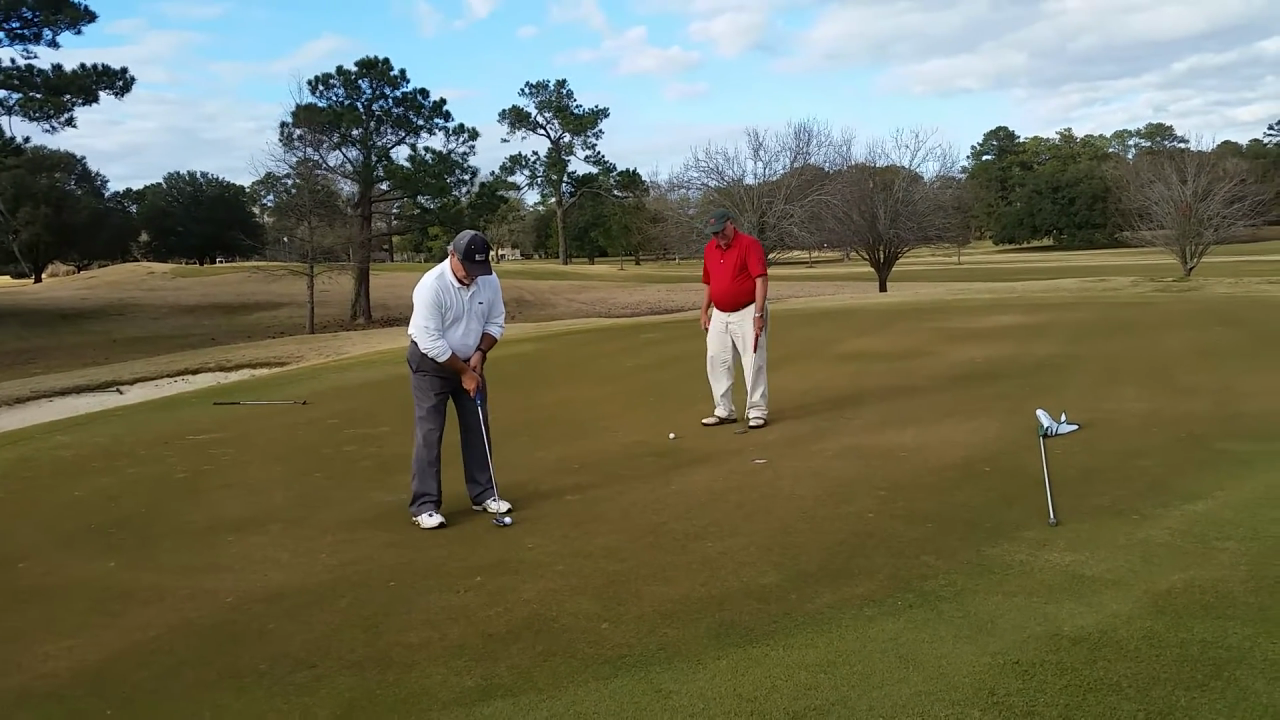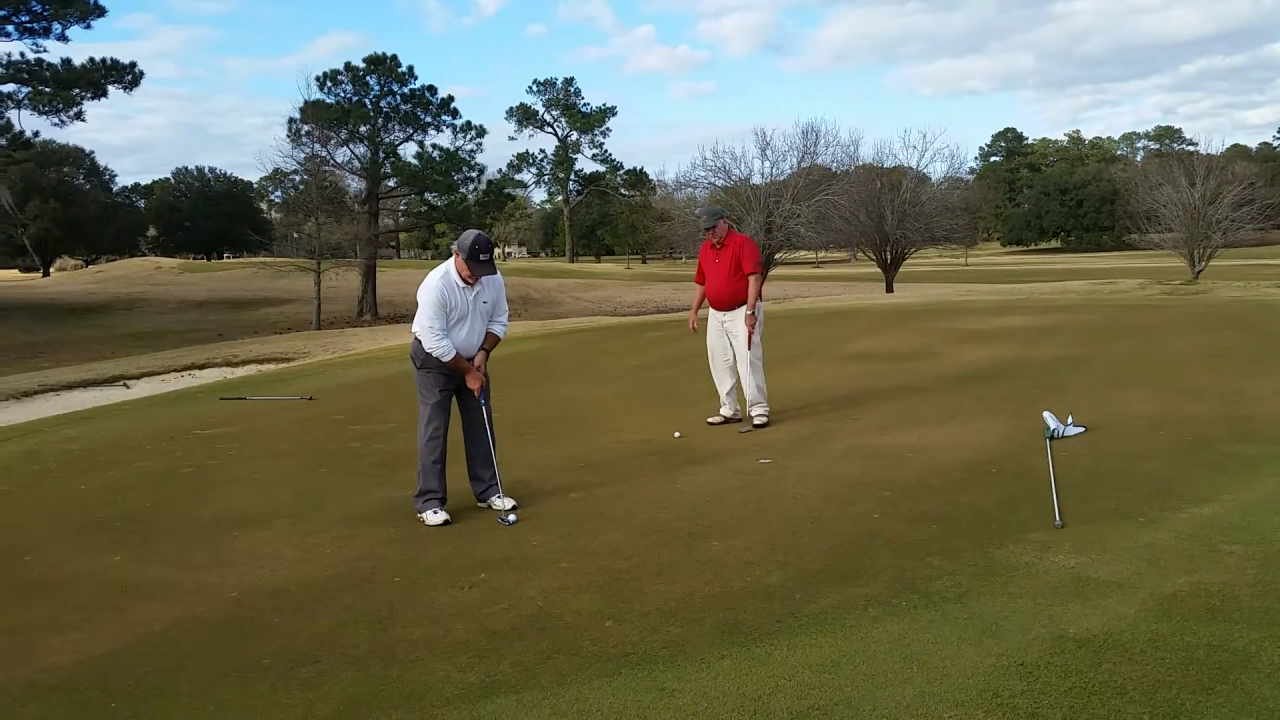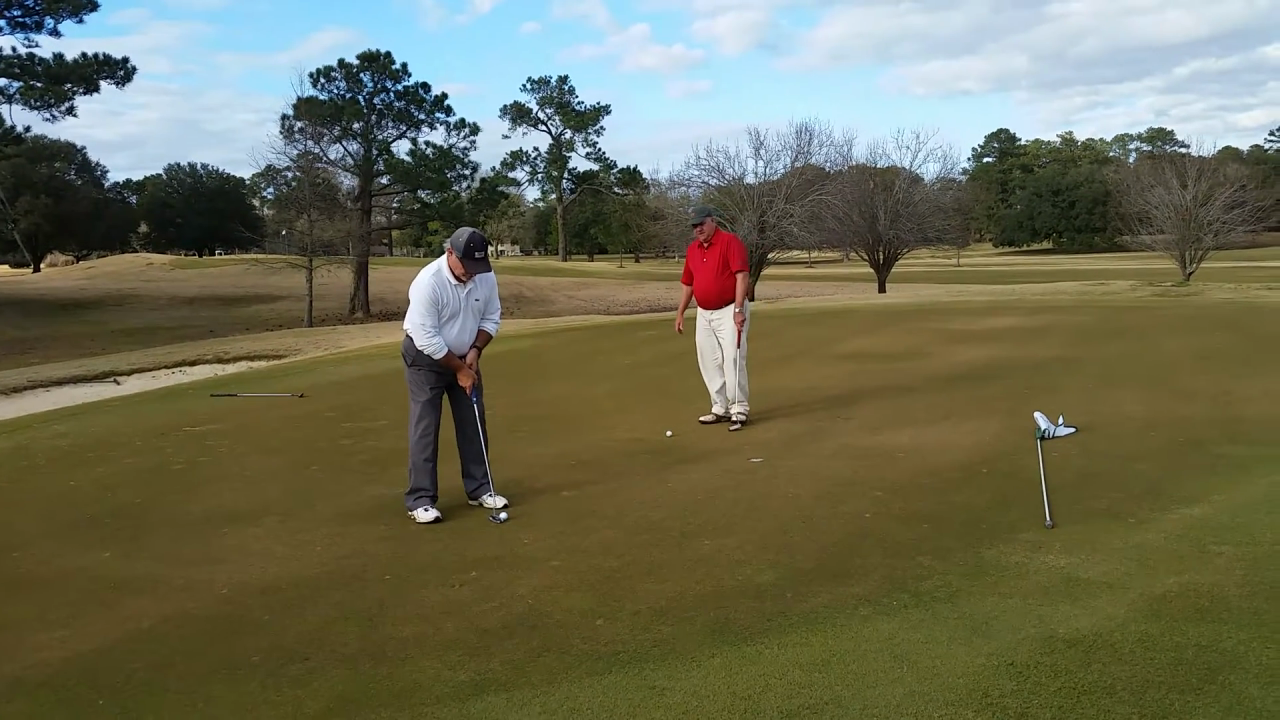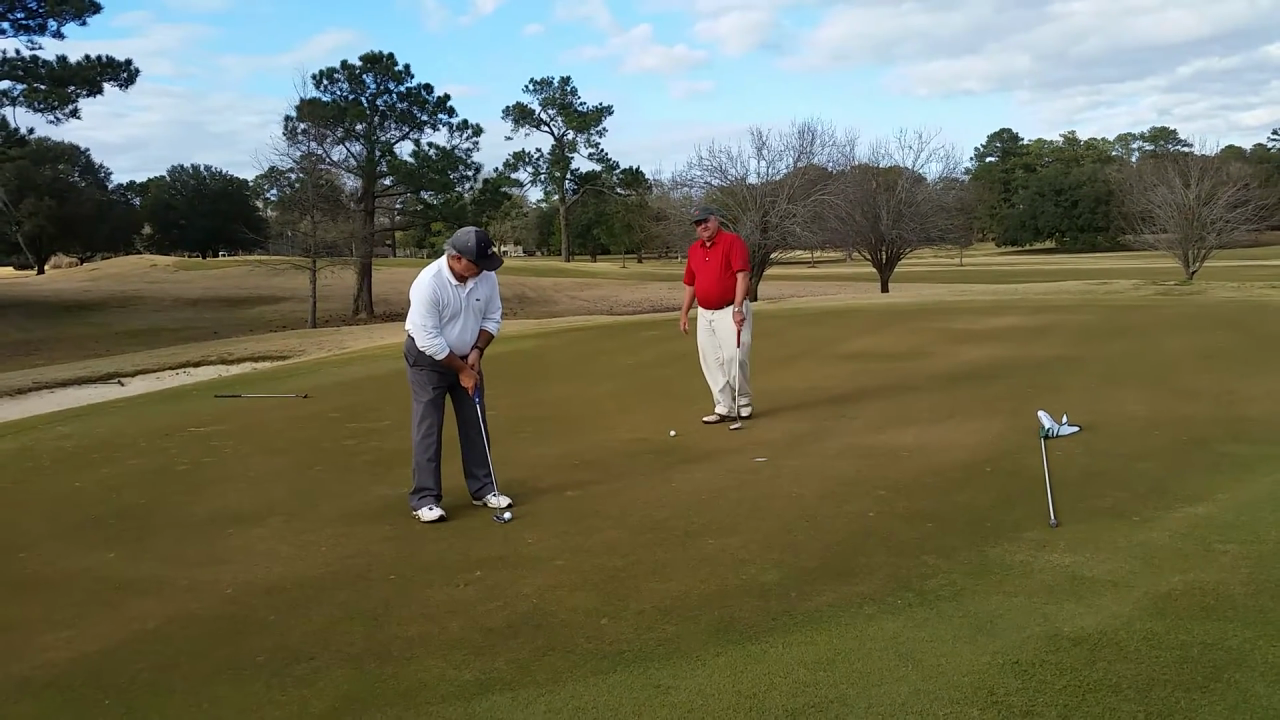
dt=0.3s
person 1, frame 1
left shoulder: (490, 280)
right shoulder: (431, 286)
left elbow: (495, 322)
right elbow: (431, 343)
left wrist: (480, 353)
right wrist: (464, 372)
left hip: (470, 361)
right hip: (431, 363)
left knee: (477, 428)
right knee: (429, 432)
left ankle: (482, 494)
right ankle: (425, 505)
person 1, frame 2
left shoulder: (494, 279)
right shoulder: (436, 285)
left elbow: (498, 320)
right elbow: (436, 342)
left wrist: (483, 352)
right wrist: (467, 372)
left hip: (473, 359)
right hip: (435, 360)
left knee: (481, 425)
right knee: (434, 428)
left ankle: (487, 490)
right ankle: (429, 502)
person 1, frame 3
left shoulder: (486, 277)
right shoulder: (428, 282)
left elbow: (491, 318)
right elbow: (427, 340)
left wrist: (475, 351)
right wrist: (459, 370)
left hip: (465, 356)
right hip: (426, 357)
left knee: (473, 423)
right knee: (425, 425)
left ankle: (479, 488)
right ankle: (420, 499)
person 1, frame 4
left shoulder: (486, 276)
right shoulder: (428, 283)
left elbow: (492, 318)
right elbow: (428, 340)
left wrist: (476, 351)
right wrist: (461, 370)
left hip: (466, 357)
right hip: (428, 357)
left knee: (475, 422)
right knee: (428, 426)
left ankle: (483, 488)
right ankle: (425, 499)
person 2, frame 1
left shoulder: (749, 244)
right shoulder: (710, 249)
left elbow: (761, 280)
left wrist: (758, 314)
right wrist: (704, 311)
left hip: (747, 313)
right hip: (720, 315)
left knee: (753, 363)
right knee: (717, 363)
left ankle: (757, 412)
right ankle: (724, 411)
person 2, frame 2
left shoulder: (743, 243)
right shoulder: (704, 249)
left elbow: (754, 278)
right elbow: (701, 283)
left wrist: (750, 311)
right wrist: (694, 312)
left hip: (742, 313)
right hip: (716, 315)
left knee: (748, 360)
right knee: (719, 363)
left ankle: (759, 410)
right ankle: (730, 410)
person 2, frame 3
left shoulder: (731, 241)
right shoulder: (692, 249)
left elbow: (742, 276)
right elbow: (688, 283)
left wrist: (738, 309)
right wrist: (680, 312)
left hip: (729, 310)
right hip: (704, 314)
left knee: (732, 358)
right knee: (709, 362)
left ankle: (739, 408)
right ankle: (721, 408)
person 2, frame 4
left shoulder: (733, 241)
right shoulder: (694, 249)
left elbow: (743, 276)
right elbow: (690, 283)
left wrist: (738, 309)
right wrist: (684, 313)
left hip: (730, 311)
right hip: (705, 314)
left knee: (734, 357)
right knee: (711, 362)
left ankle: (743, 400)
right ankle: (724, 408)
